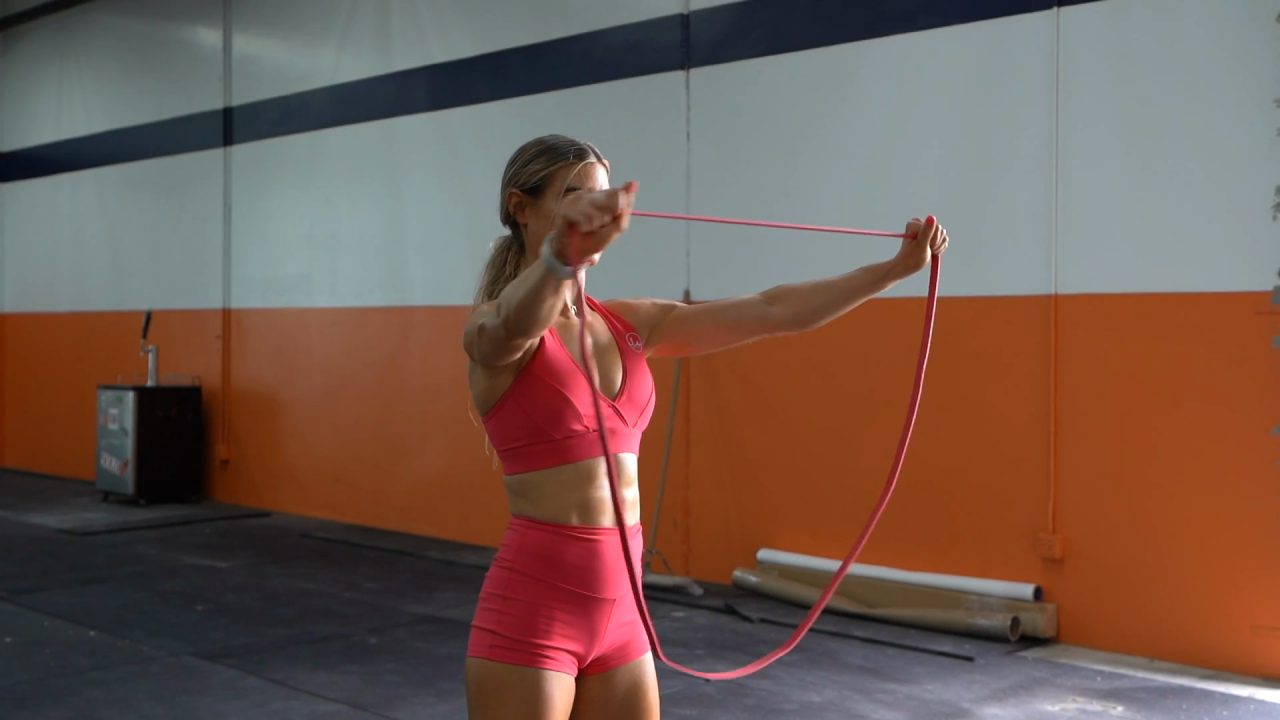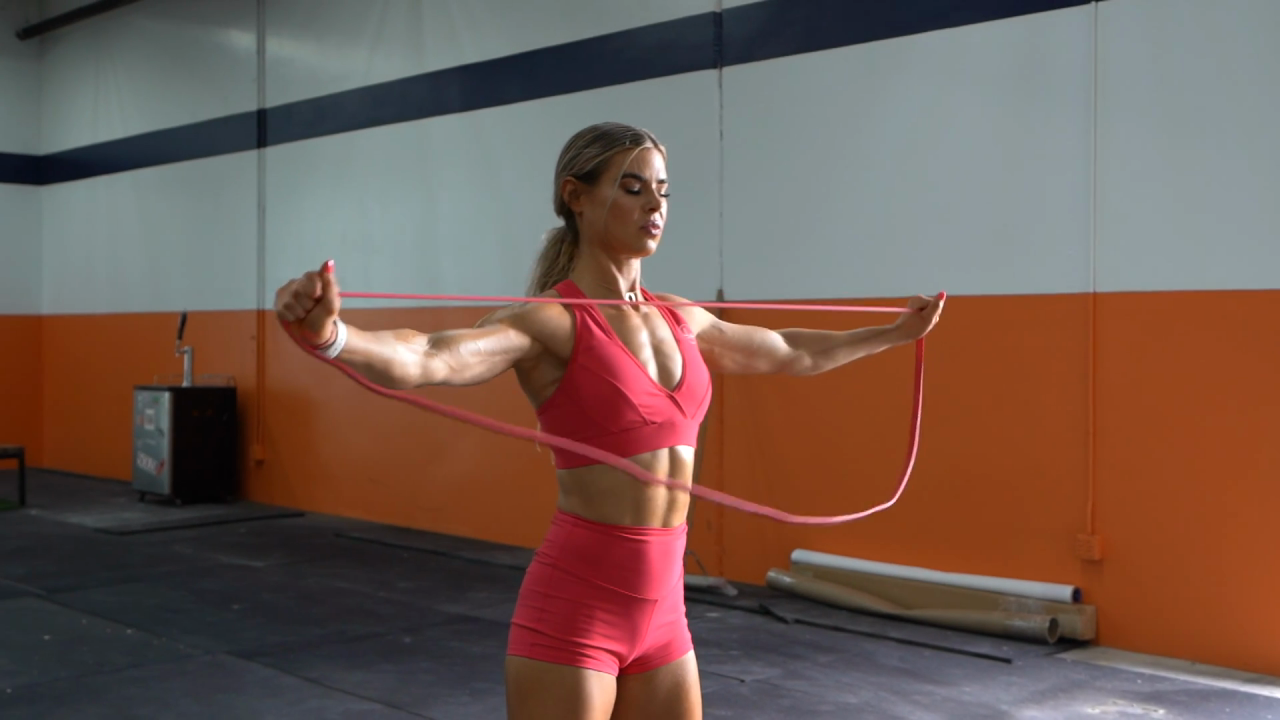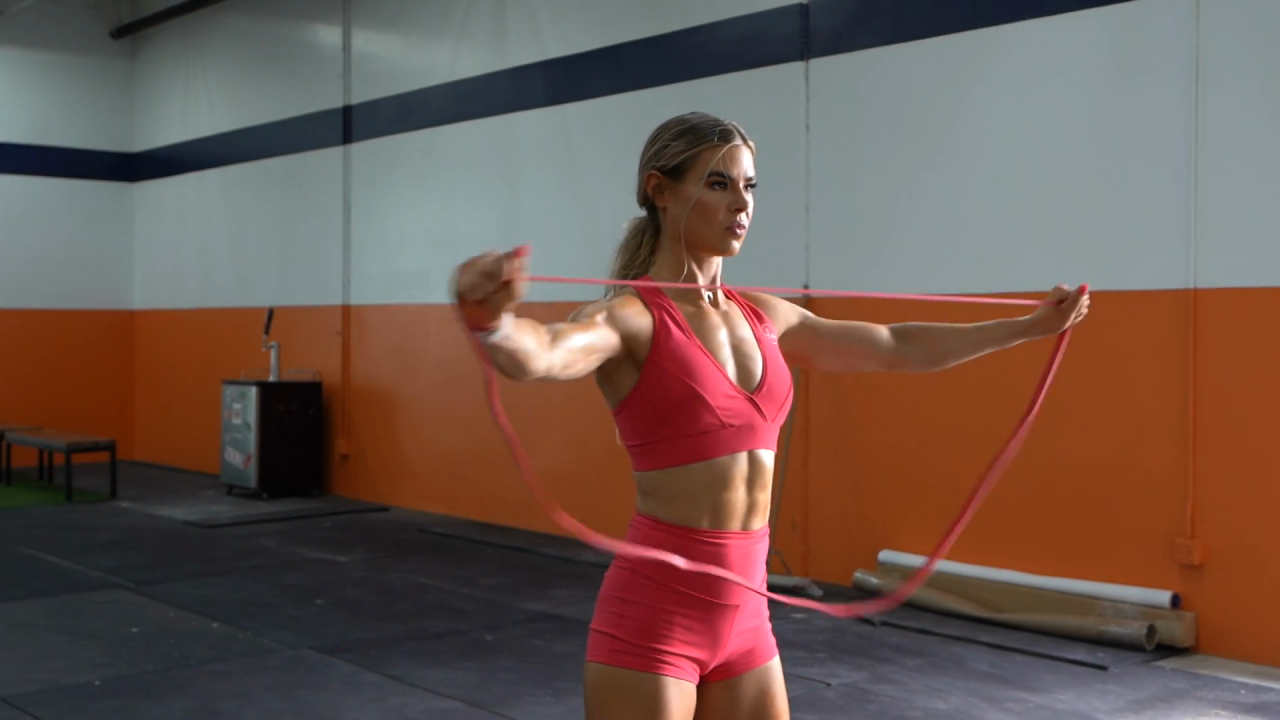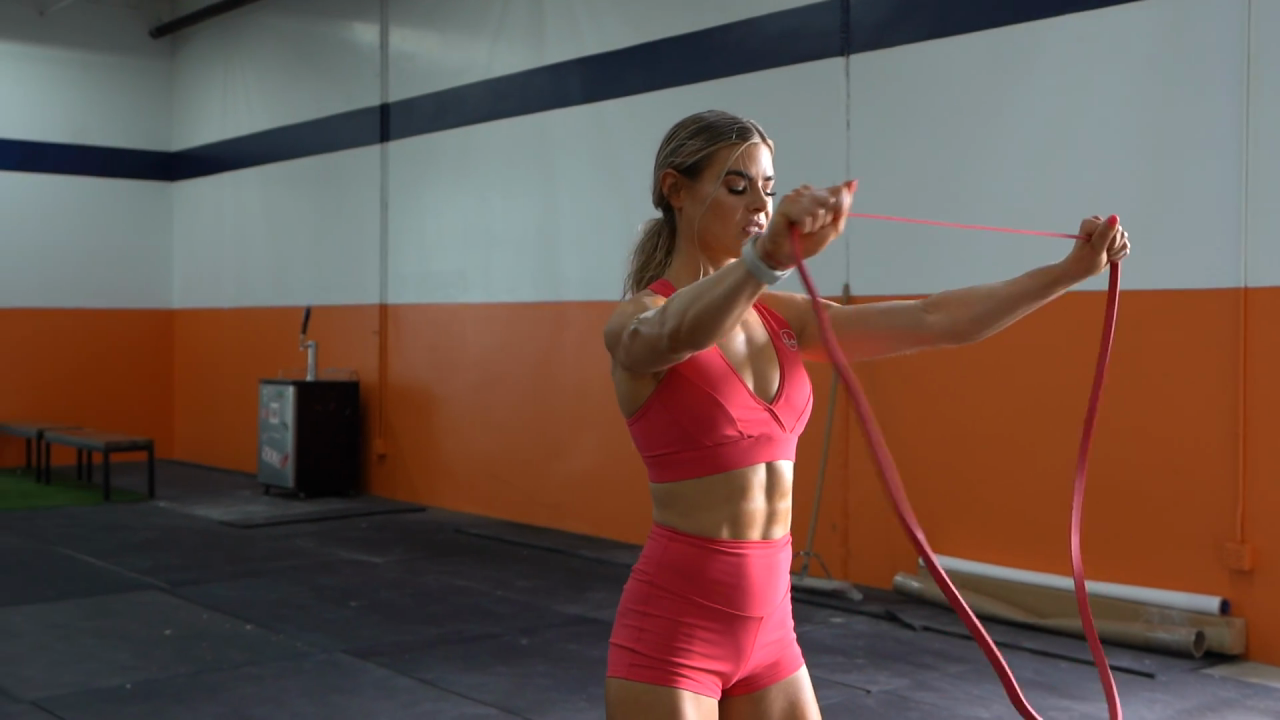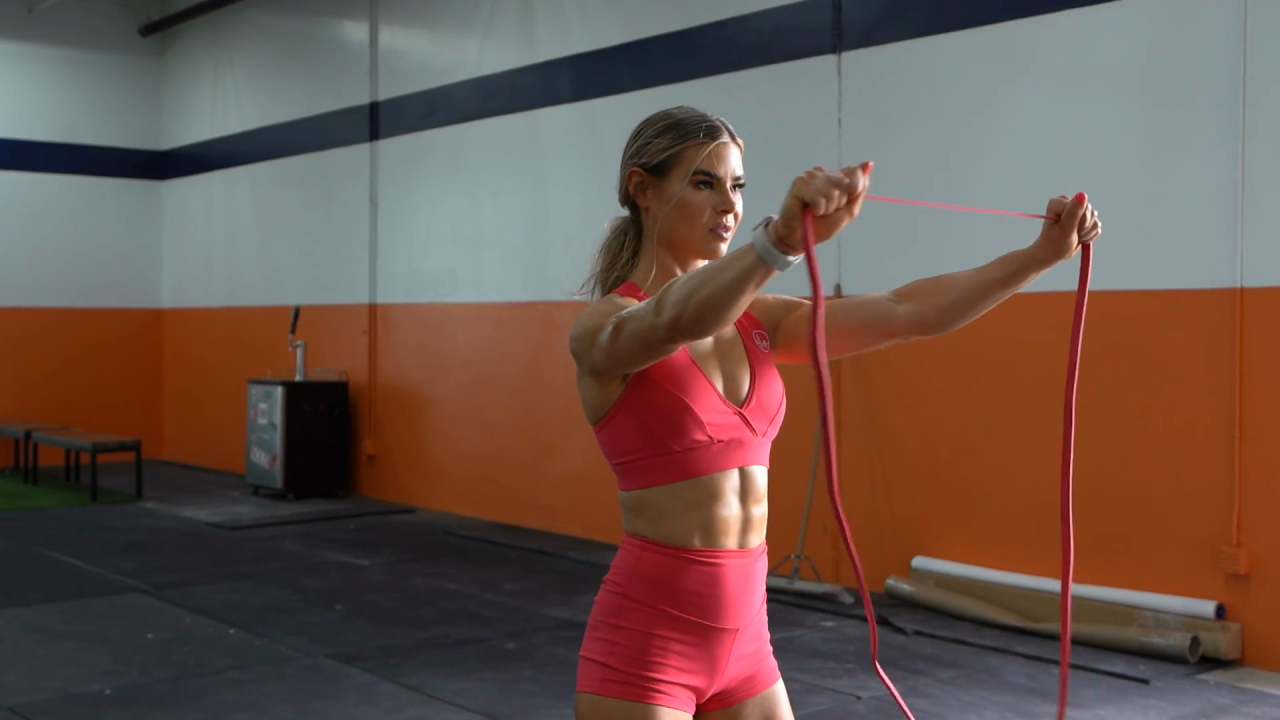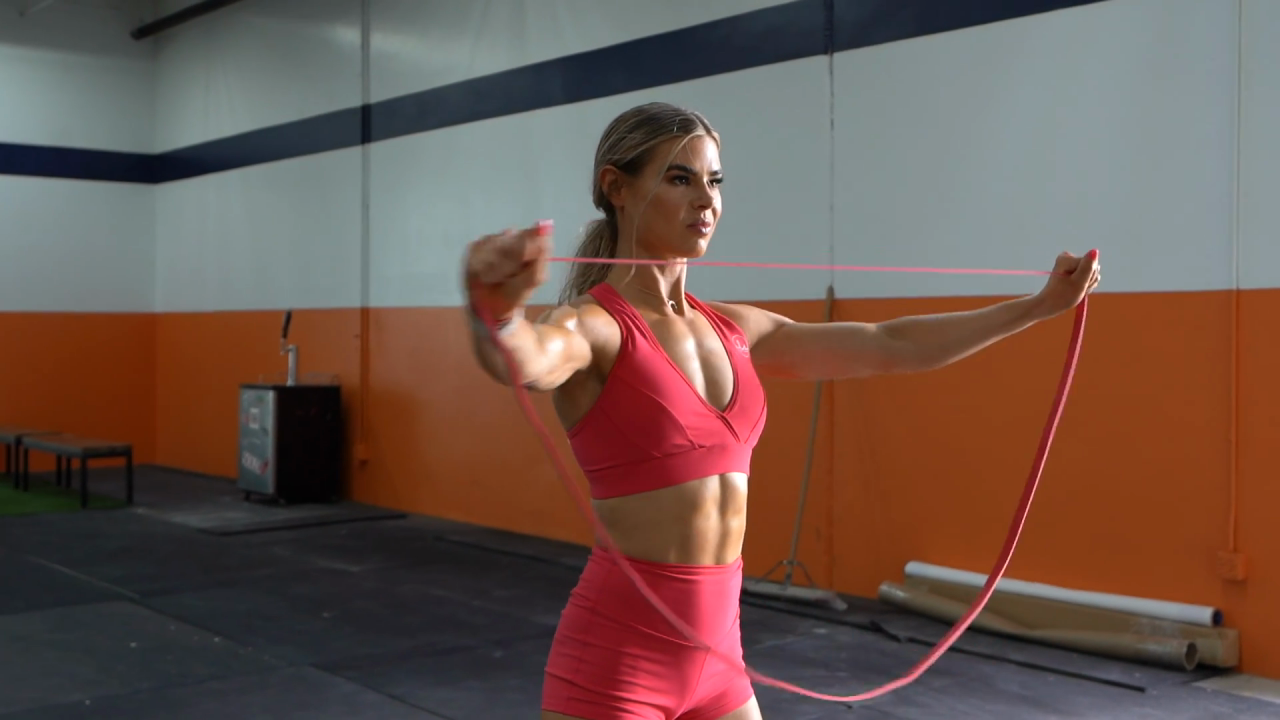
dt=0.5s
person 1, frame 1
left shoulder: (629, 325)
right shoulder: (496, 328)
left elbow: (772, 312)
right elbow: (518, 324)
left wrist: (898, 266)
right wrist: (562, 254)
left hip: (615, 613)
right hip: (529, 616)
person 1, frame 2
left shoulder: (676, 317)
right shoulder: (549, 321)
left elbow: (788, 352)
right elbow: (426, 361)
left wrist: (896, 335)
right wrist: (328, 336)
left hip: (660, 609)
right hip: (571, 611)
person 1, frame 3
left shoulder: (761, 317)
right shoulder: (623, 317)
left elbow: (898, 346)
right elbow: (540, 354)
left wrist: (1031, 325)
right wrist: (490, 322)
left hip: (742, 615)
right hip: (649, 619)
person 1, frame 4
left shoulder: (783, 319)
right shoulder: (637, 323)
left elbow: (934, 321)
right elbow: (685, 332)
left wrist: (1070, 270)
right wrist: (768, 253)
left hip: (766, 628)
right hip: (670, 633)
person 1, frame 5
left shoulder: (757, 322)
right shoulder: (604, 327)
left elbow: (907, 311)
right elbow: (680, 321)
left wrist: (1042, 253)
right wrist: (781, 238)
left hip: (741, 643)
right hip: (643, 646)
person 1, frame 6
left shoulder: (732, 328)
right shoulder: (585, 327)
left elbow: (895, 347)
right elbow: (524, 360)
left wrist: (1040, 305)
right wrist: (497, 311)
left hip: (713, 656)
right hip: (609, 664)
